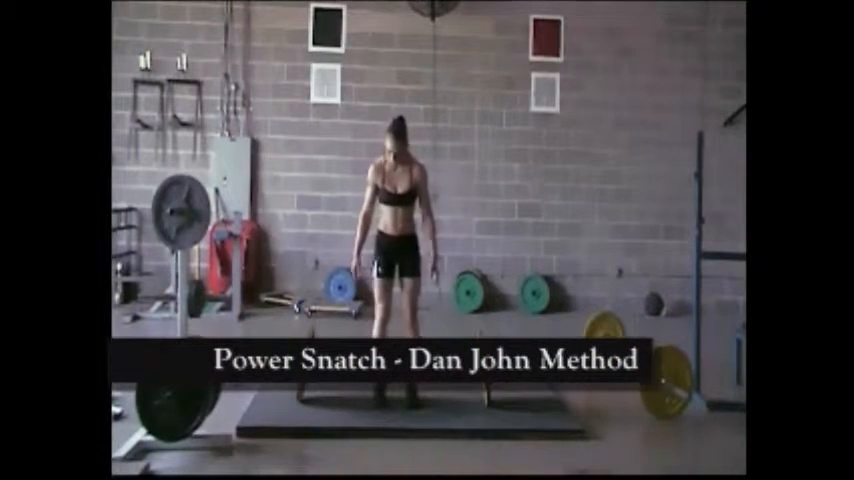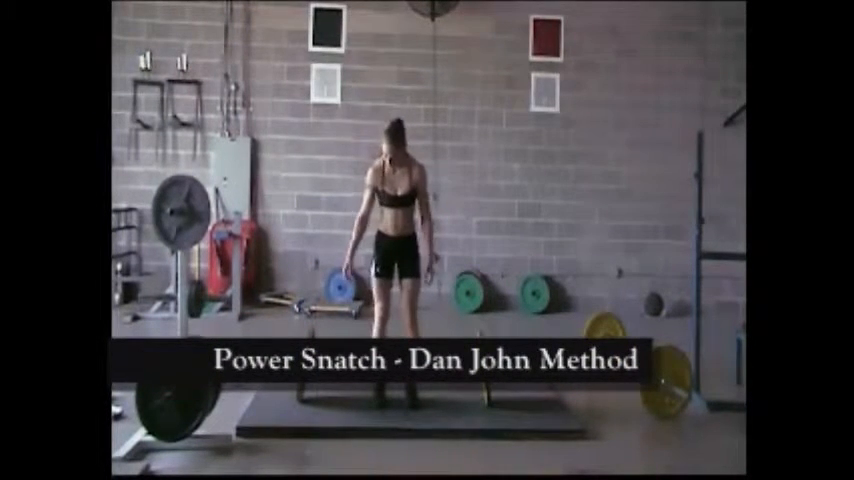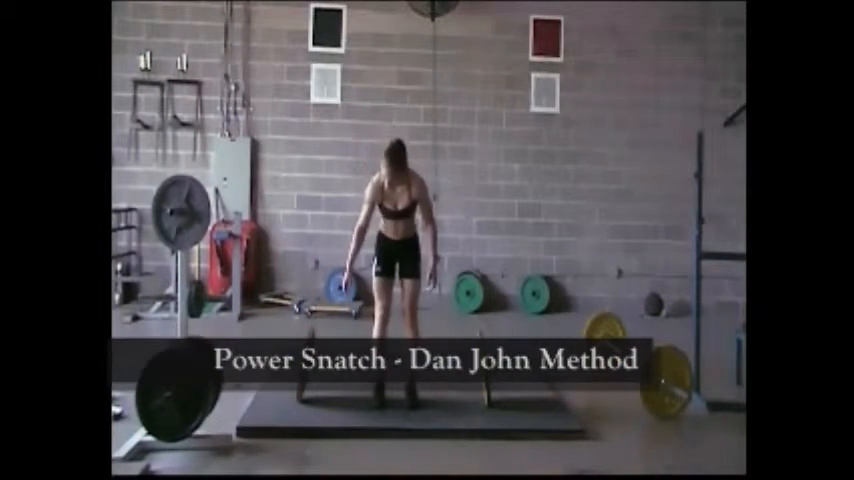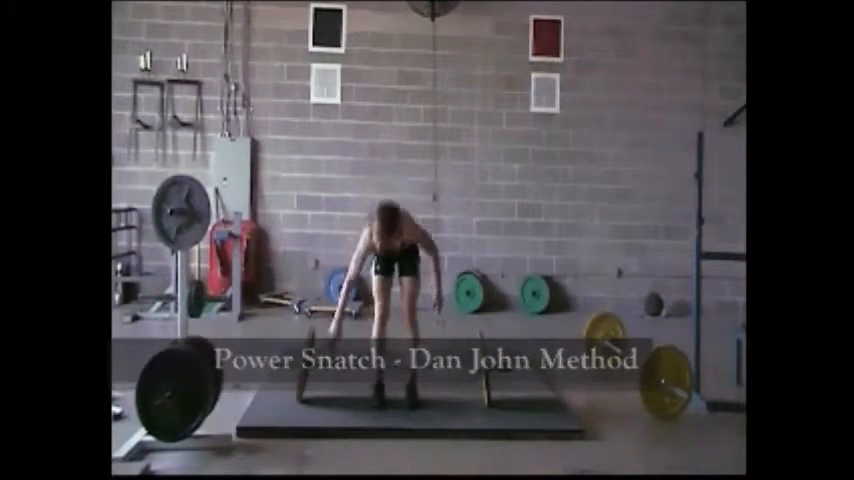
dt=0.3s
person 1, frame 1
left shoulder: (418, 171)
right shoulder: (376, 170)
left elbow: (427, 214)
right elbow: (366, 213)
left wrist: (434, 252)
right wrist: (356, 252)
left hip: (409, 245)
right hip: (383, 244)
left knee: (410, 315)
right knee: (381, 314)
left ankle: (411, 380)
right ankle: (378, 379)
person 1, frame 2
left shoulder: (417, 171)
right shoulder: (375, 171)
left elbow: (425, 215)
right elbow: (363, 215)
left wrist: (430, 254)
right wrist: (350, 253)
left hip: (409, 245)
right hip: (383, 244)
left knee: (410, 316)
right knee: (381, 314)
left ankle: (411, 380)
right ankle: (378, 378)
person 1, frame 3
left shoulder: (417, 184)
right shoulder: (375, 184)
left elbow: (429, 223)
right elbow: (361, 227)
left wrist: (433, 261)
right wrist: (348, 266)
left hip: (409, 248)
right hip: (384, 246)
left knee: (410, 315)
right knee: (381, 314)
left ankle: (411, 380)
right ankle: (378, 378)
person 1, frame 4
left shoulder: (410, 229)
right shoulder: (369, 235)
left elbow: (433, 252)
right elbow: (350, 278)
left wrist: (438, 289)
right wrist: (336, 320)
left hip: (408, 254)
right hip: (382, 257)
left knee: (409, 315)
right knee: (381, 313)
left ankle: (412, 381)
right ankle: (378, 380)
